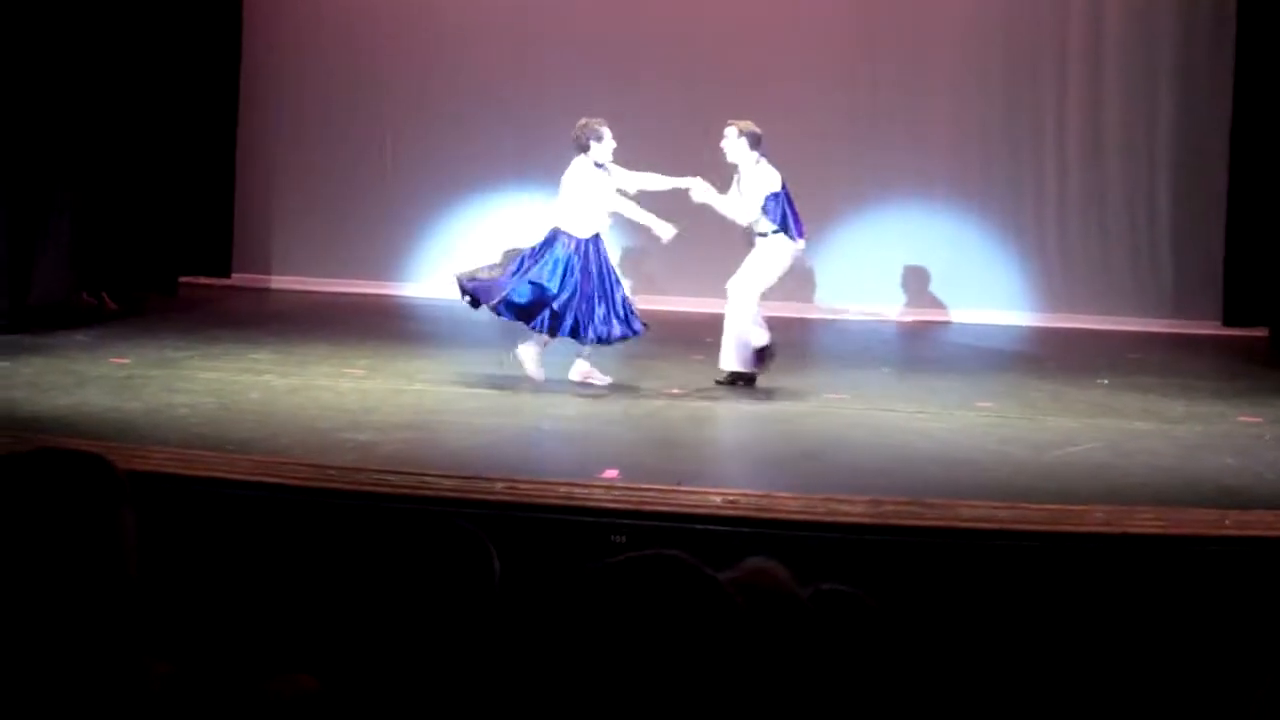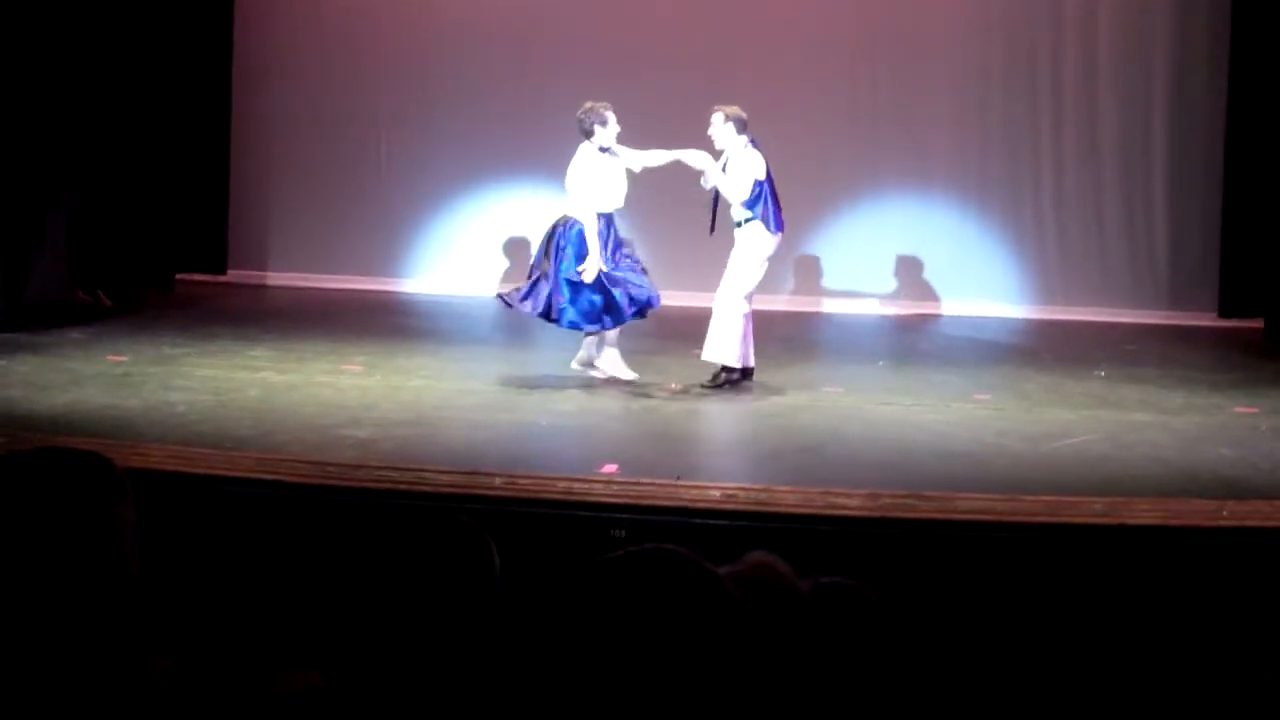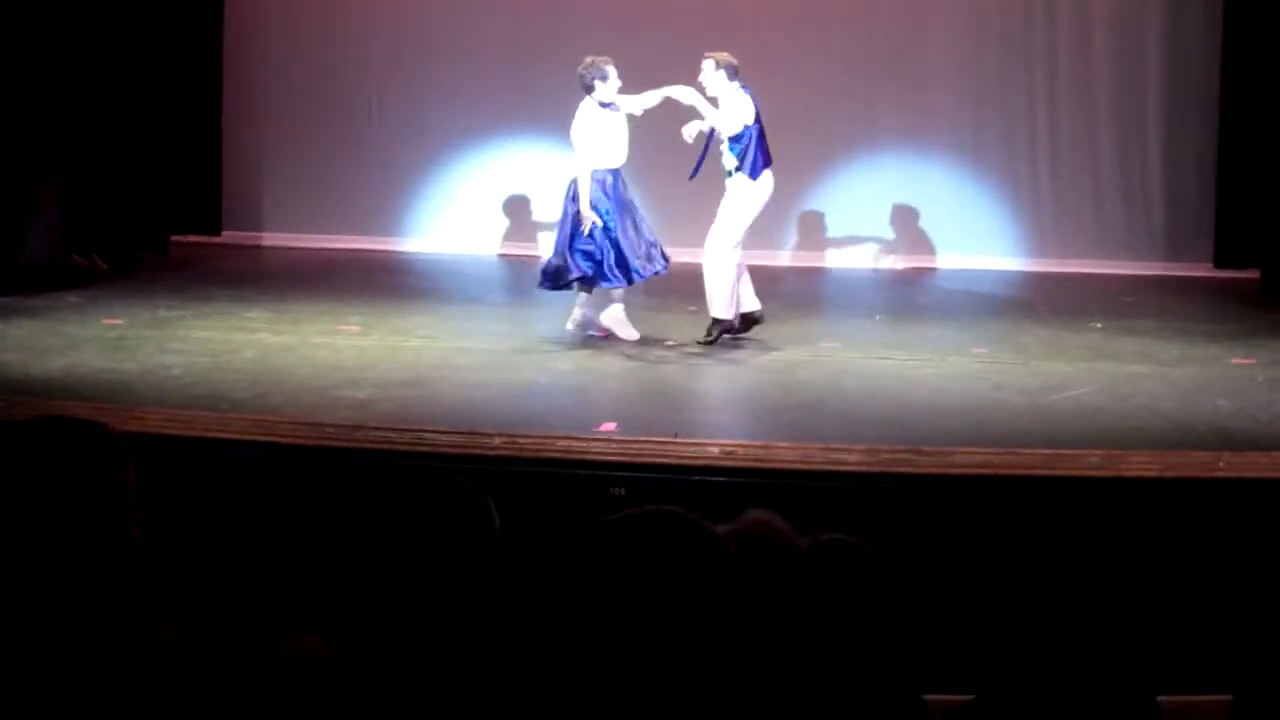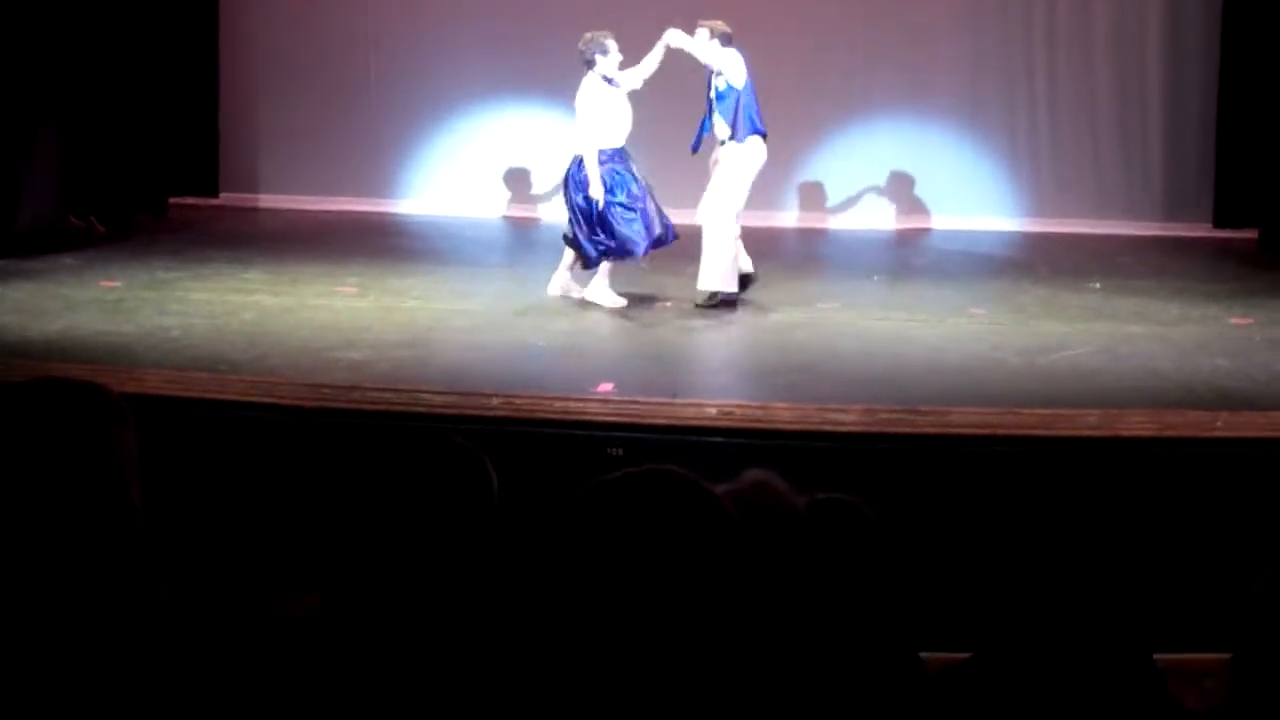
dt=0.2s
person 1, frame 1
left shoulder: (763, 174)
right shoulder: (743, 174)
left elbow: (744, 217)
right elbow: (731, 206)
left wrist: (711, 197)
right wrist: (709, 197)
left hip: (782, 242)
right hip: (766, 242)
left knee: (738, 289)
right knee: (739, 299)
left ankle: (761, 343)
right ankle: (743, 368)
person 1, frame 2
left shoulder: (750, 158)
right shoulder: (730, 156)
left elbow: (737, 196)
right elbow: (711, 184)
left wrist: (710, 166)
right wrist: (706, 169)
left hip: (760, 233)
right hip: (747, 233)
left knee: (729, 297)
right knee: (736, 298)
left ankle: (730, 366)
right ankle: (742, 364)
person 1, frame 3
left shoulder: (741, 100)
right shoulder: (728, 101)
left elbow: (728, 128)
right elbow: (717, 124)
left wrist: (697, 101)
right wrist: (697, 124)
left hip: (749, 183)
right hip: (741, 183)
left knee: (718, 248)
right knee: (726, 248)
left ankle: (723, 317)
right ankle: (748, 310)
person 1, frame 4
left shoulder: (732, 62)
right shoulder: (718, 74)
left elbow: (714, 58)
left wrist: (684, 41)
right wrist: (718, 151)
left hip: (744, 151)
right hip: (733, 152)
left knee: (718, 219)
right knee: (710, 214)
left ankle: (724, 289)
right ankle: (741, 271)
person 2, frame 1
left shoulder: (604, 170)
right shoulder: (580, 172)
left elbow: (639, 180)
right elbow: (614, 203)
left wrist: (681, 183)
right wrist: (655, 222)
left hip: (589, 246)
right hip: (569, 246)
left knee: (602, 305)
right knee: (560, 307)
left ankle: (582, 366)
right ankle: (531, 348)
person 2, frame 2
left shoulder: (612, 152)
right shoulder: (587, 162)
left elbow: (645, 158)
right elbow: (588, 209)
left wrist: (679, 154)
right wrist: (593, 253)
left hip: (603, 230)
right hip: (585, 232)
left knee: (617, 291)
right knee: (613, 291)
left ankle: (588, 355)
right ankle: (609, 355)
person 2, frame 3
left shoulder: (612, 104)
right shoulder: (587, 117)
left elbow: (643, 101)
right elbow: (582, 163)
left wrist: (667, 92)
right wrist: (585, 206)
left hip: (610, 184)
right hip: (597, 187)
left knee: (603, 254)
right knee: (618, 251)
left ankle: (581, 315)
right ankle: (615, 312)
person 2, frame 4
left shoulder: (612, 81)
right shoulder: (591, 91)
left elbow: (641, 70)
right elbow: (588, 138)
left wrist: (662, 46)
right wrist: (593, 179)
left hip: (612, 161)
right hip: (600, 164)
left knee: (594, 226)
right knee: (625, 222)
left ankle: (562, 279)
right ankle: (599, 284)
